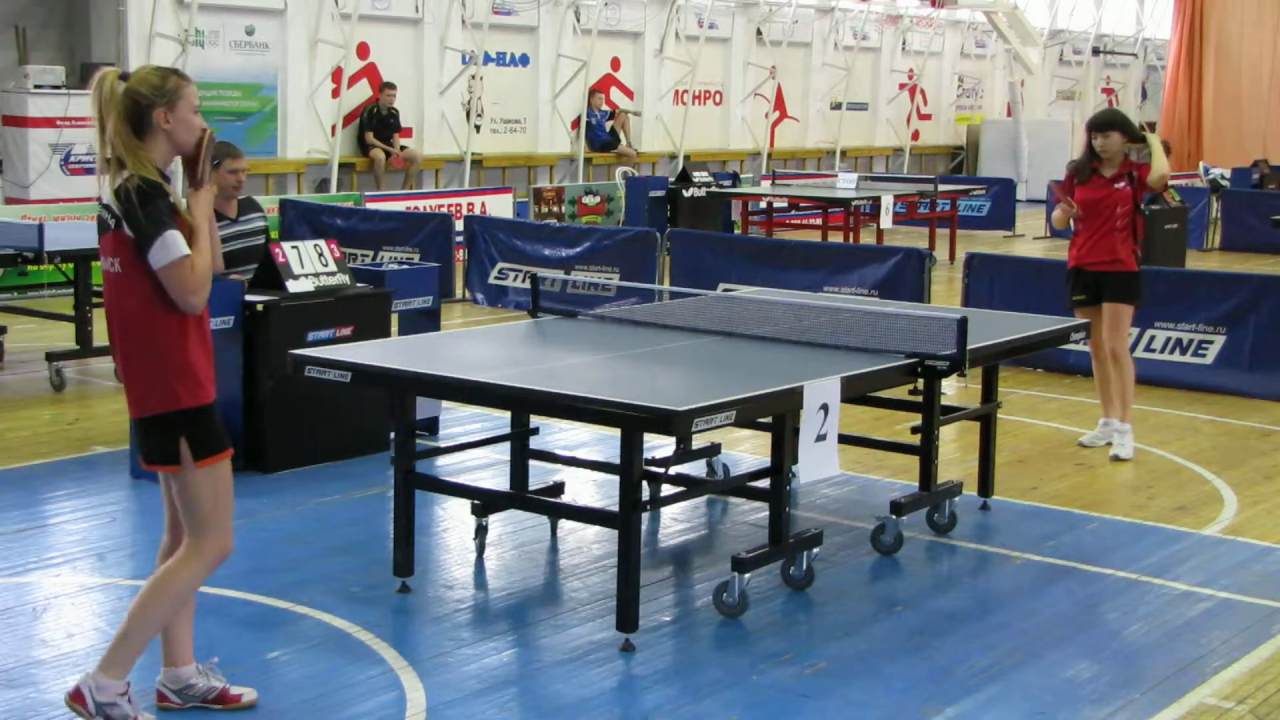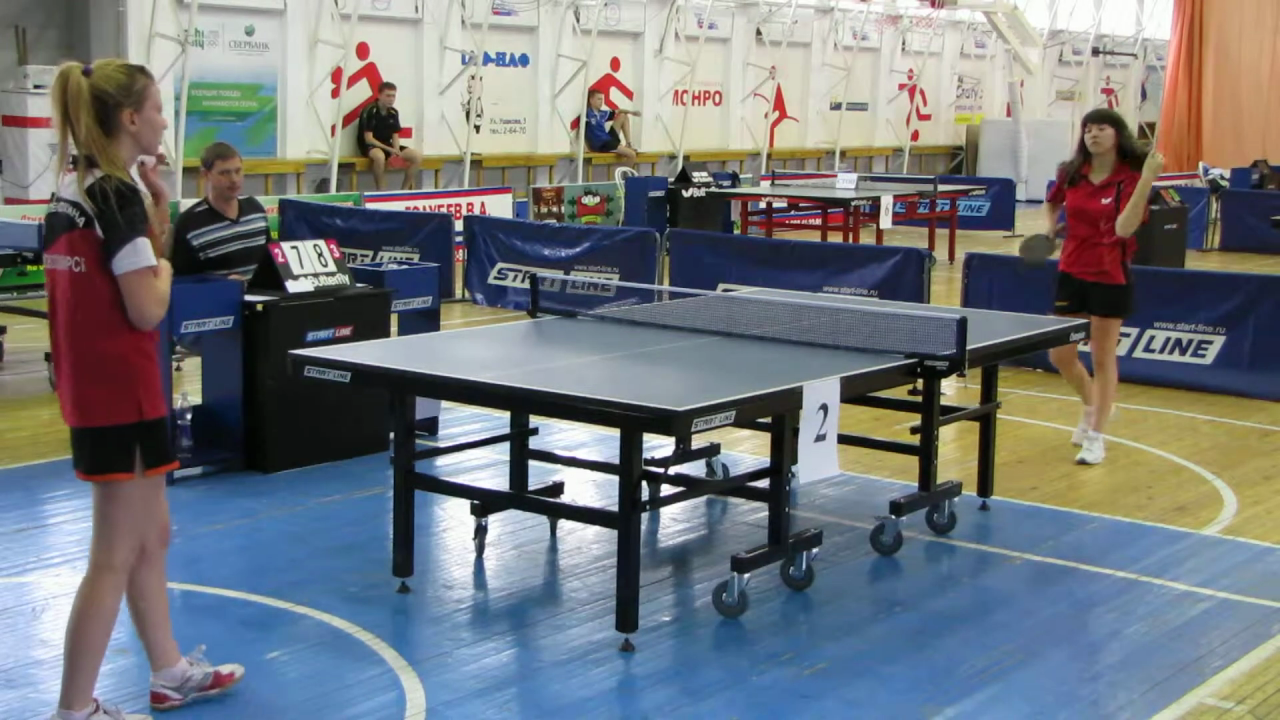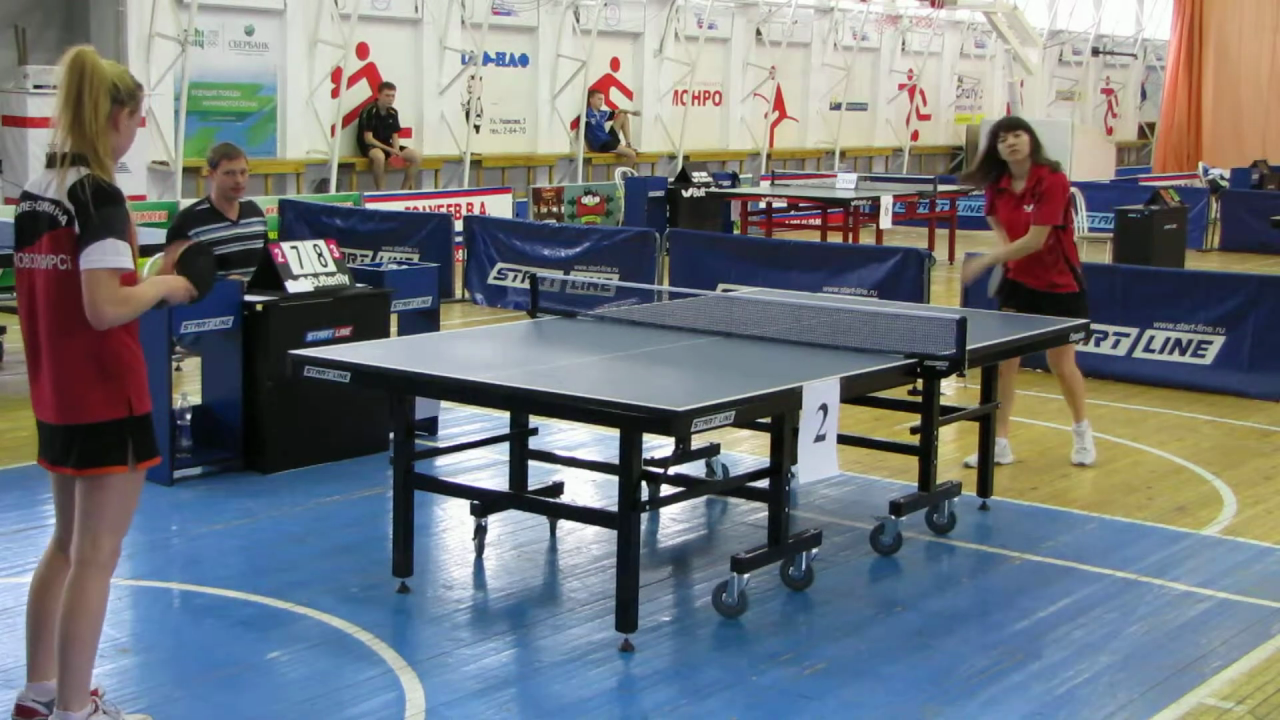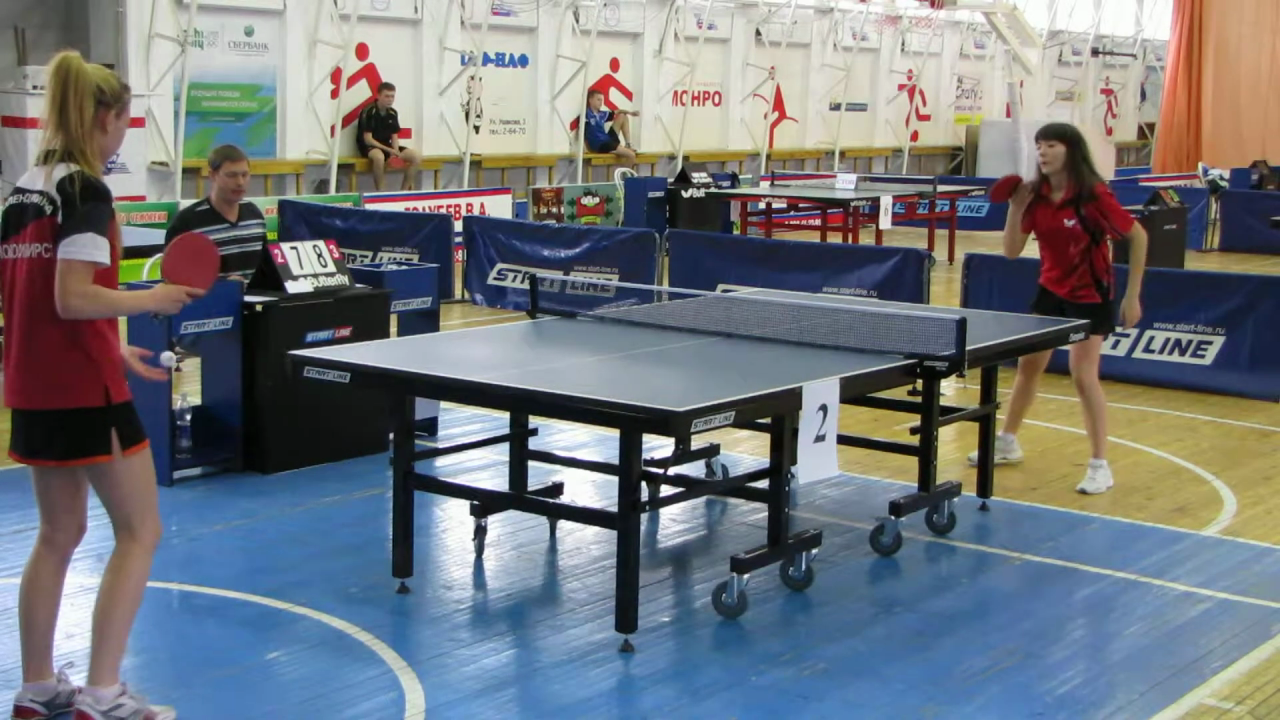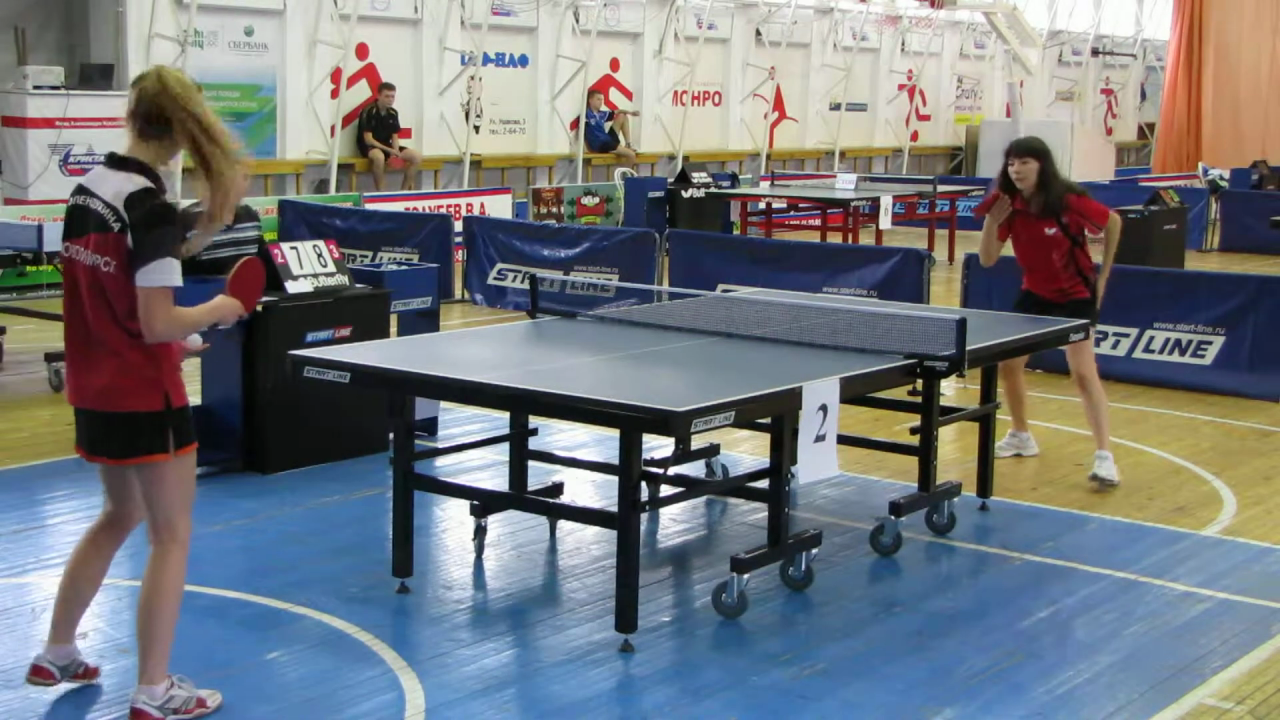
dt=0.7s
person 1, frame 1
left shoulder: (133, 186)
right shoulder: (144, 193)
left elbow: (211, 263)
right elbow: (194, 293)
left wrist: (201, 200)
right wrist: (199, 214)
left hip: (163, 385)
right hip: (175, 388)
left knee: (185, 537)
right knee: (208, 546)
person 1, frame 2
left shoulder: (71, 189)
right shoulder: (116, 194)
right elbow: (145, 310)
left wrist: (157, 205)
right wrist: (166, 270)
left hip: (90, 392)
right hip: (121, 396)
left knee: (151, 536)
right knee: (114, 560)
person 1, frame 3
left shoulder: (36, 191)
right shoulder: (97, 194)
right elbow: (103, 307)
left wrist: (147, 268)
right wrist: (164, 286)
left hip: (56, 398)
right hip: (105, 400)
left knee: (68, 543)
right knee: (96, 557)
person 1, frame 4
right shoulder: (85, 190)
right elbow: (73, 299)
left wrist: (115, 351)
right wrist: (152, 298)
right hip: (85, 393)
left knee: (58, 536)
right knee: (140, 535)
person 1, frame 5
left shoulder: (86, 189)
right shoulder: (150, 208)
left elbow: (98, 293)
right elbow: (156, 324)
right wrist: (215, 310)
left hip: (92, 389)
right hip: (144, 396)
left knee: (120, 516)
right knee: (171, 536)
left ankle: (56, 651)
person 2, frame 1
left shoulder: (1137, 172)
right shoulder: (1078, 172)
left elbow: (1161, 177)
right elbow: (1058, 222)
left wrist: (1154, 142)
right wrist: (1064, 212)
left hip: (1121, 269)
right hip: (1083, 268)
left knee: (1116, 347)
right knee: (1096, 349)
left ankle: (1124, 429)
right ankle: (1108, 422)
person 2, frame 2
left shoulder: (1131, 180)
right shoulder: (1070, 174)
left elbow: (1125, 230)
right elbow: (1052, 204)
left wrist: (1148, 177)
right wrist: (1050, 229)
left hip: (1109, 279)
right hip: (1071, 273)
left knee: (1103, 358)
right knee: (1059, 354)
left ankle: (1095, 437)
right ankle: (1091, 407)
person 2, frame 3
left shoulder: (1053, 181)
right shoulder: (997, 186)
left elbow: (1035, 241)
left wrist: (984, 261)
right wrist: (1004, 253)
left hip: (1059, 286)
right hip: (1018, 283)
left knee: (1063, 365)
right knee: (1003, 363)
left ankle: (1081, 430)
right ankle: (1000, 444)
person 2, frame 4
left shoulder: (1093, 196)
right shoulder: (1035, 195)
left elbow: (1138, 237)
right elbow: (1011, 252)
left wrist: (1132, 295)
right wrist: (1016, 210)
left hip: (1090, 296)
right hip: (1050, 291)
left knee: (1084, 377)
right knee: (1028, 366)
left ankle: (1100, 466)
right ankle: (1007, 441)
person 2, frame 5
left shoulder: (1068, 201)
right shoulder: (1008, 206)
left elbow: (1114, 223)
right elbow: (987, 260)
left wrist: (1103, 276)
right wrist: (992, 221)
left hip: (1076, 295)
right hip: (1035, 294)
left knee: (1083, 372)
right knee: (1008, 365)
left ankle: (1104, 456)
right ankle: (1021, 436)
